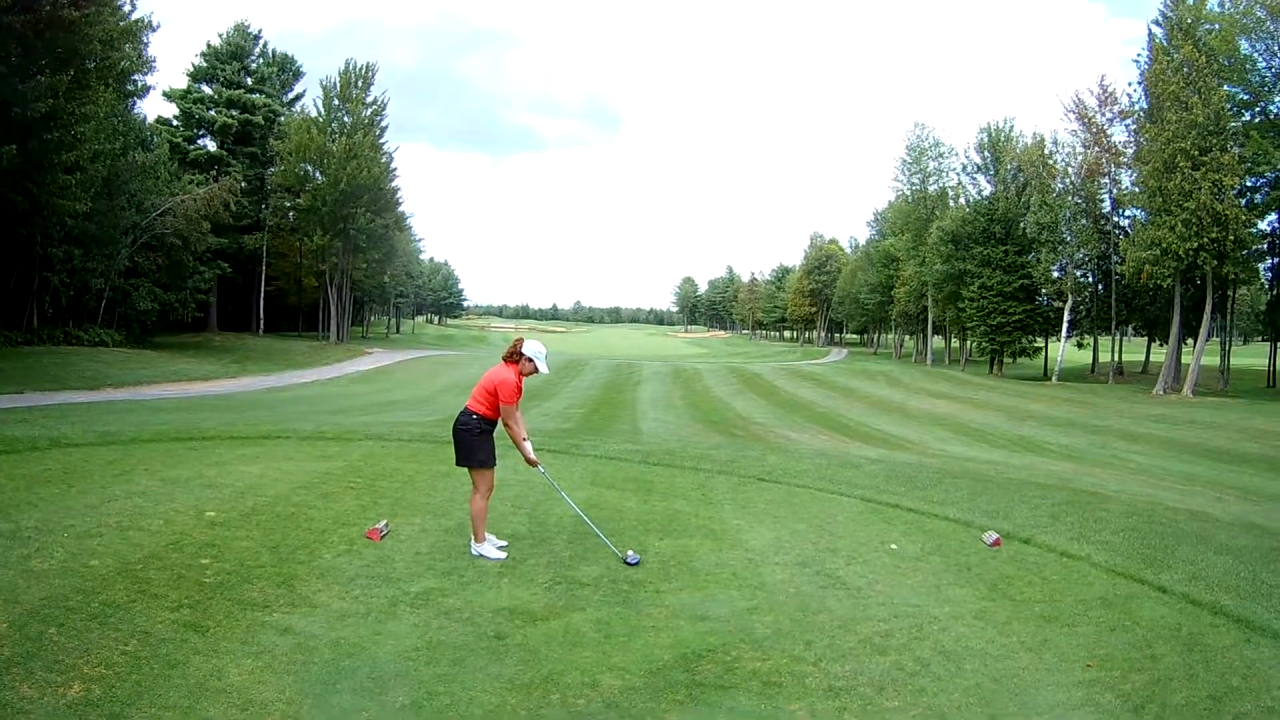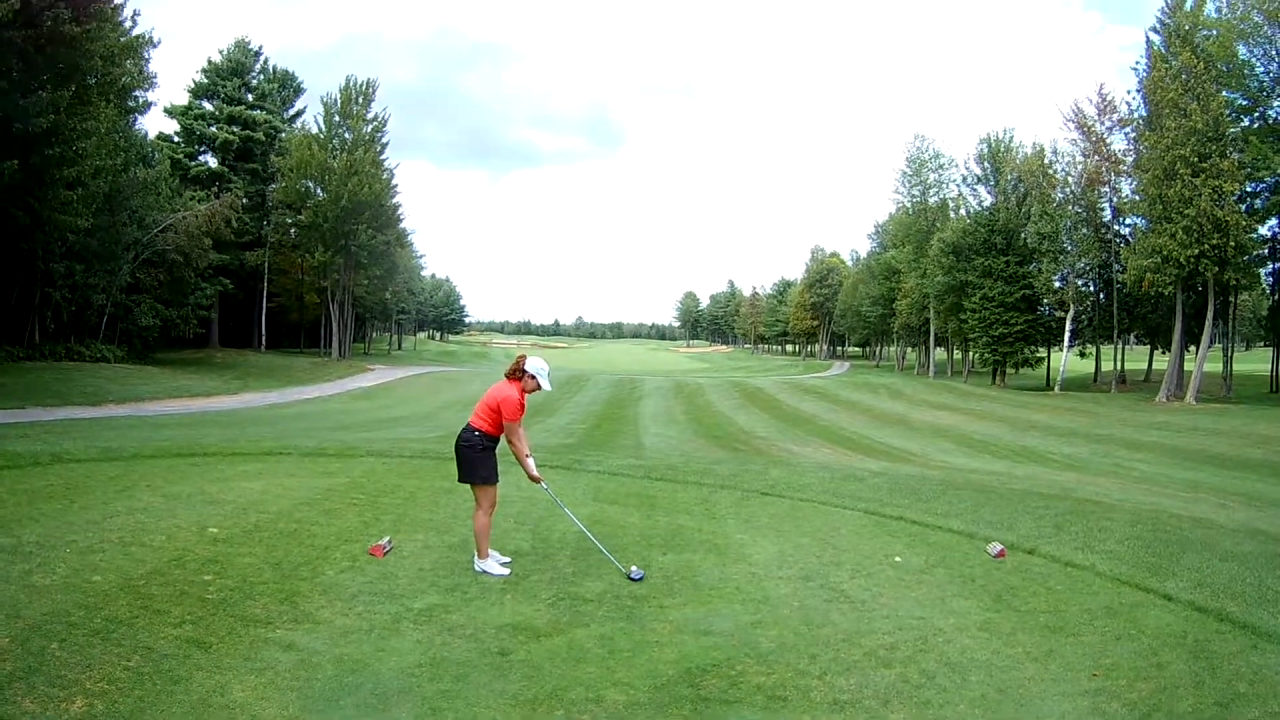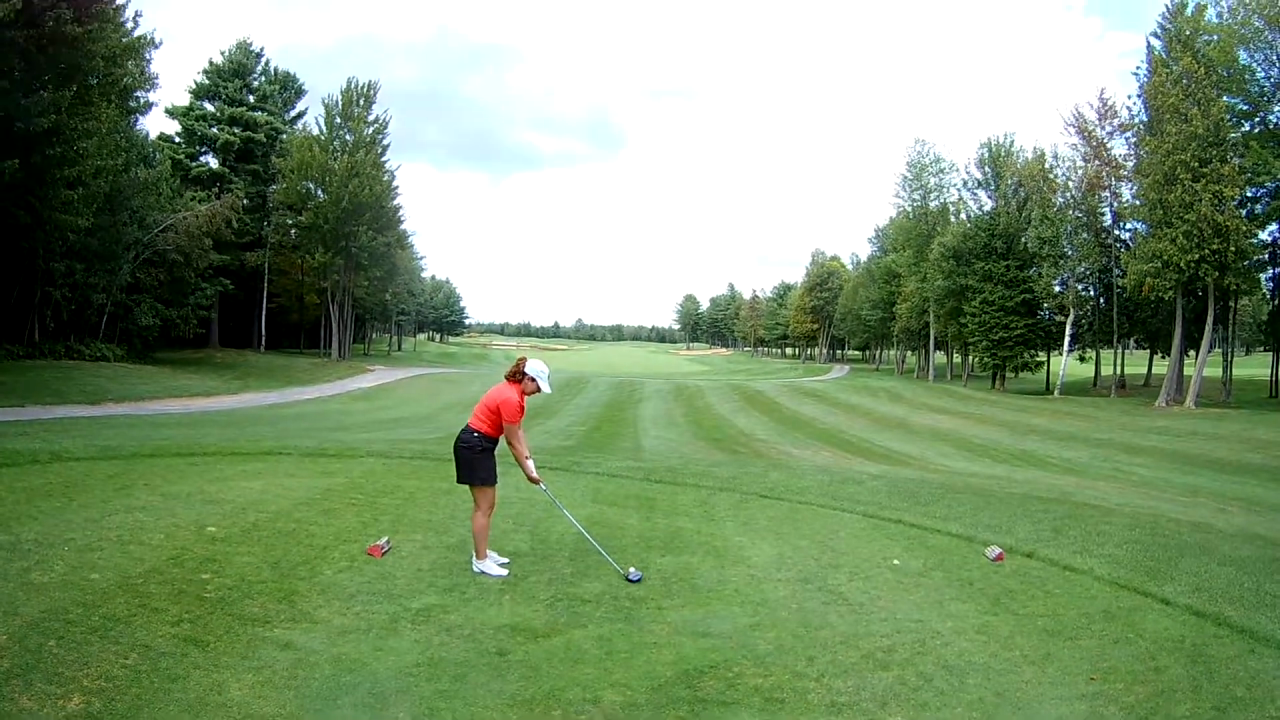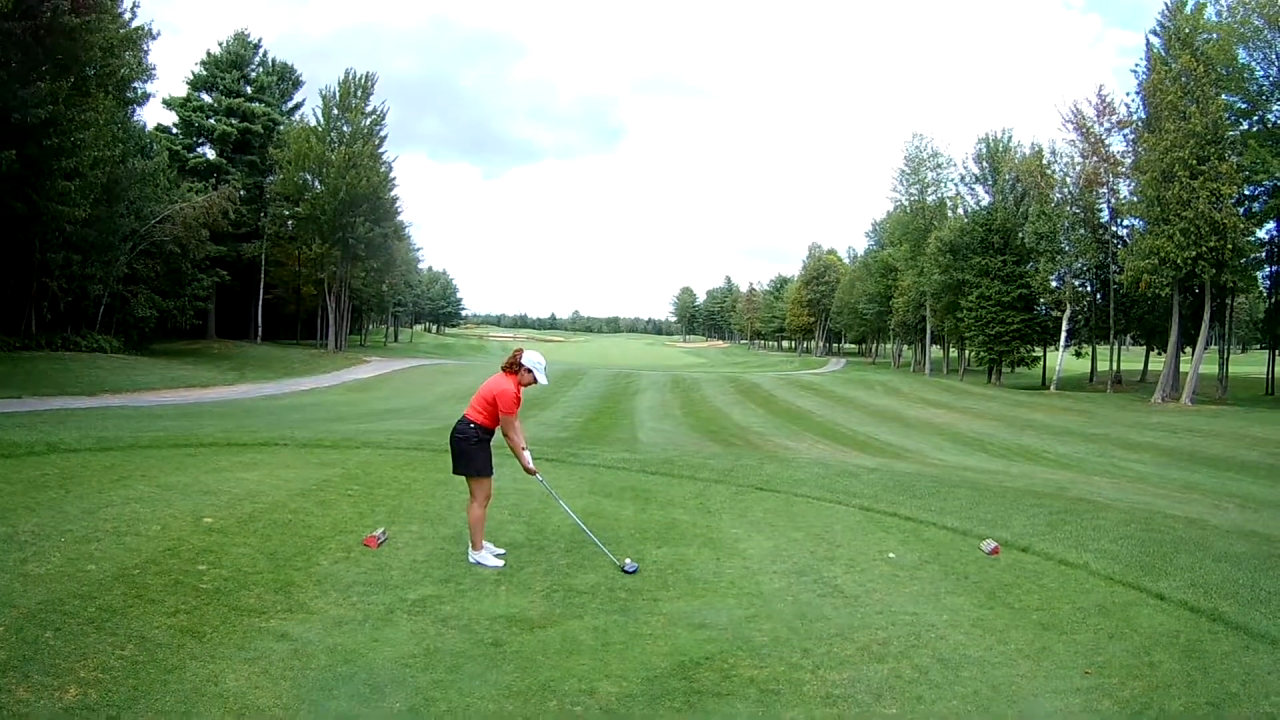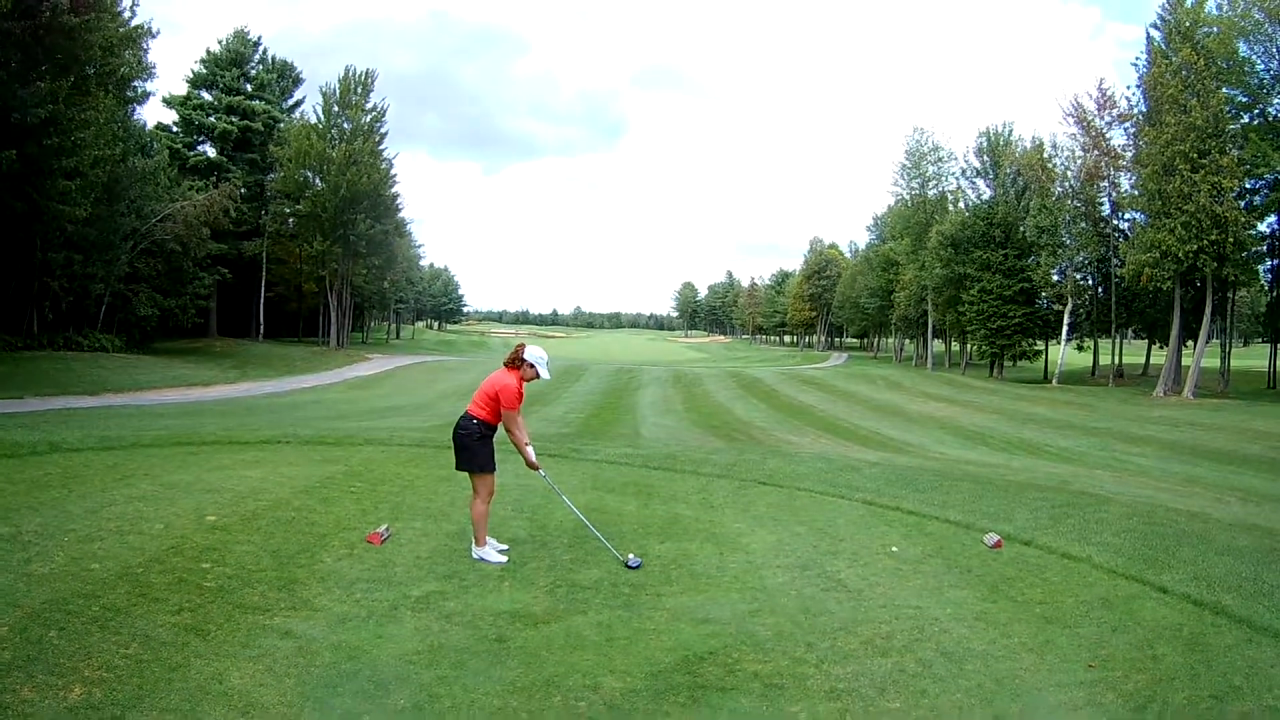
dt=0.1s
person 1, frame 1
left shoulder: (514, 373)
right shoulder: (507, 379)
left elbow: (516, 411)
right elbow: (508, 423)
left wrist: (527, 441)
right wrist: (525, 454)
left hip: (480, 427)
right hip: (472, 428)
left knee: (485, 487)
right knee: (483, 489)
left ankle: (481, 535)
right ankle: (479, 544)
person 1, frame 2
left shoulder: (516, 390)
right shoulder: (510, 396)
left elbow: (518, 429)
right elbow: (512, 441)
left wrist: (529, 458)
right wrist: (528, 471)
left hip: (481, 444)
right hip: (475, 444)
left knee: (487, 503)
right knee: (485, 505)
left ankle: (484, 552)
right ankle: (482, 560)
person 1, frame 3
left shoulder: (515, 391)
right shoulder: (510, 399)
left elbow: (518, 430)
right elbow: (512, 443)
left wrist: (529, 460)
right wrist: (528, 473)
left hip: (480, 445)
right hip: (474, 446)
left knee: (486, 504)
right knee: (484, 506)
left ankle: (482, 552)
right ankle: (480, 561)
person 1, frame 4
left shoulder: (511, 382)
right shoulder: (507, 390)
left elbow: (515, 421)
right elbow: (508, 434)
left wrist: (525, 451)
right wrist: (524, 463)
left hip: (476, 436)
right hip: (470, 437)
left knee: (482, 495)
right knee: (480, 497)
left ankle: (478, 543)
right ankle: (476, 552)
person 1, frame 5
left shoulder: (513, 377)
right shoulder: (509, 385)
left elbow: (517, 416)
right elbow: (510, 429)
left wrist: (529, 446)
right wrist: (527, 458)
left hip: (479, 431)
right hip: (472, 433)
left knee: (485, 491)
right knee: (483, 493)
left ankle: (482, 539)
right ankle: (480, 548)
